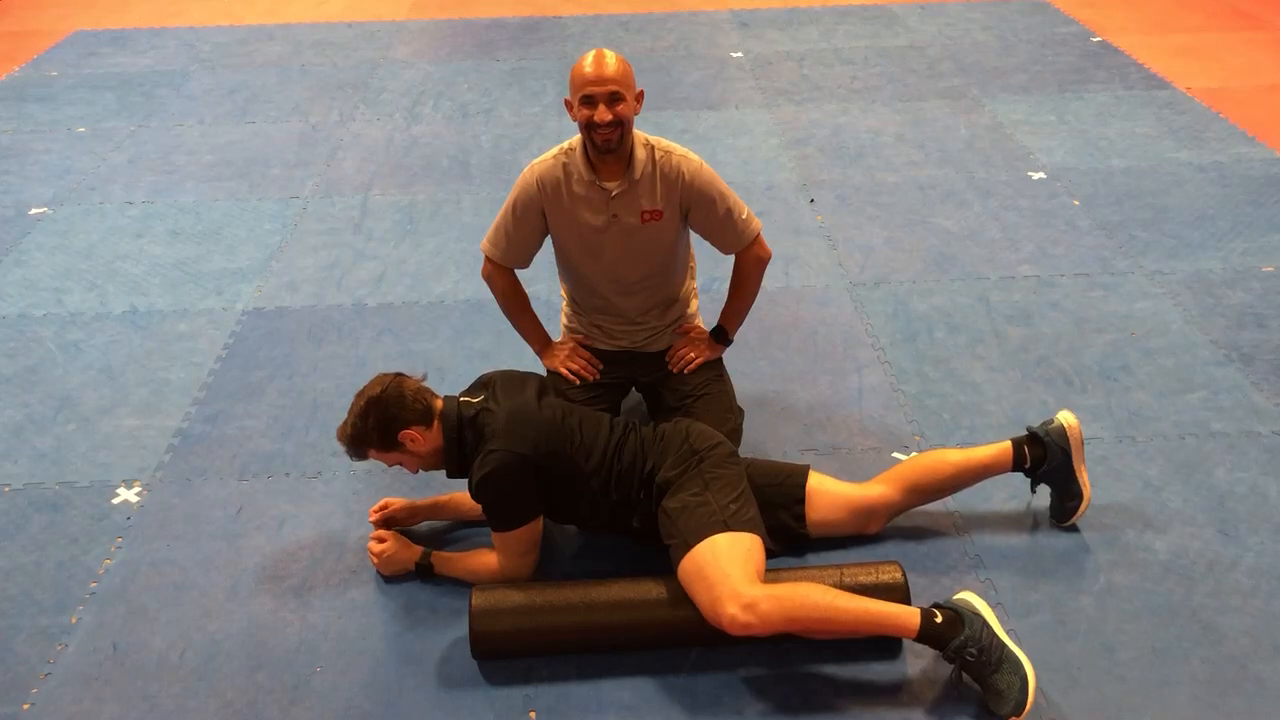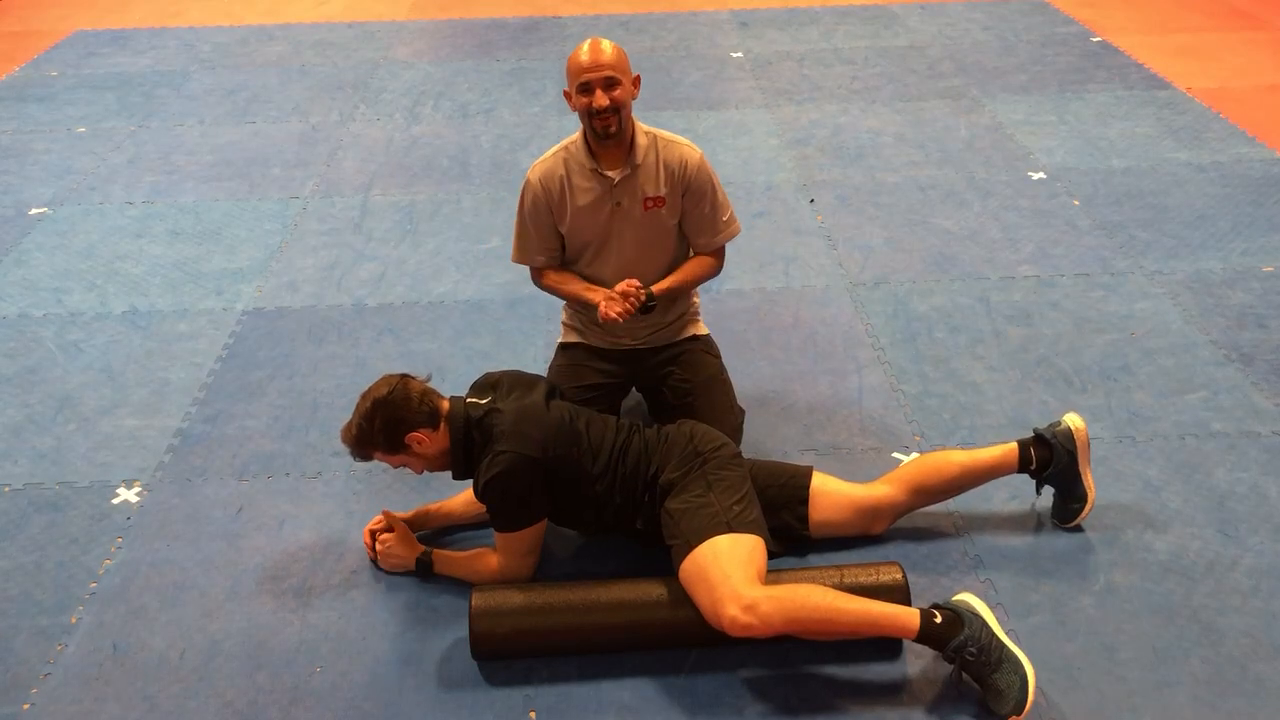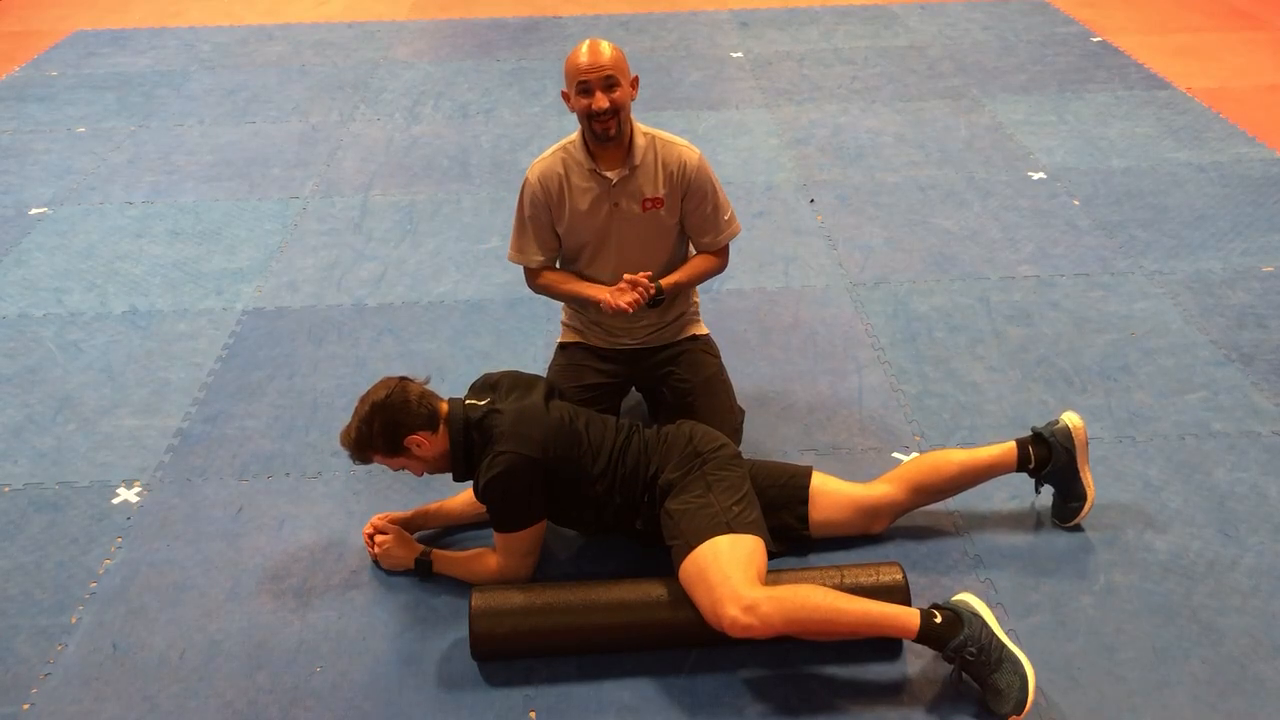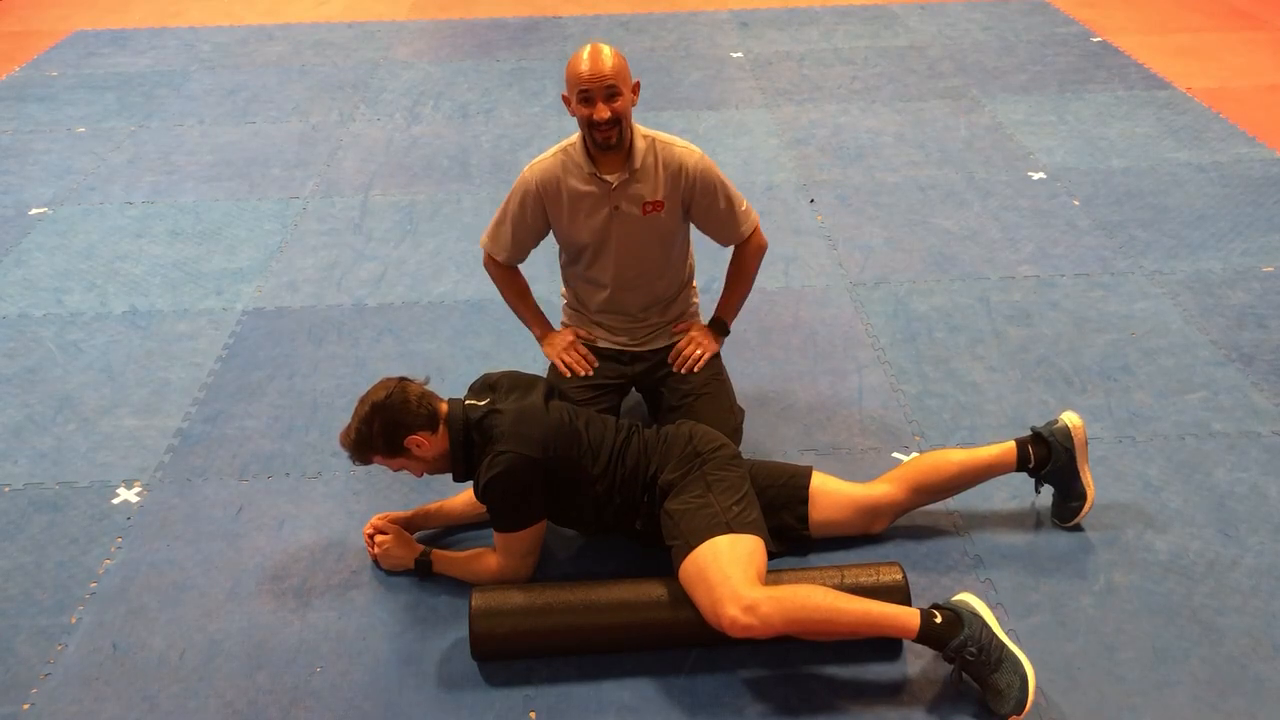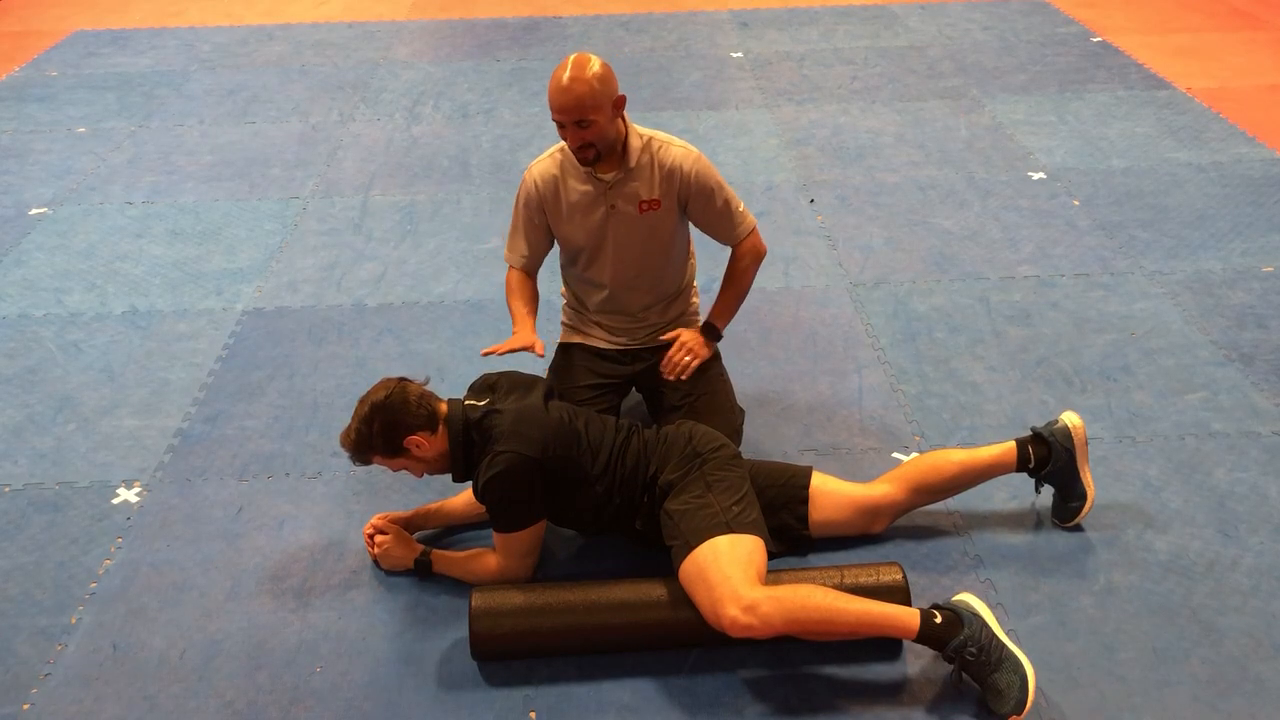
dt=1s
person 1, frame 1
left shoulder: (497, 453)
right shoulder: (482, 392)
left elbow: (515, 564)
left wrist: (417, 559)
right wrist: (420, 509)
left hip: (683, 475)
right hip: (688, 457)
left knee: (740, 609)
right knee: (874, 505)
left ankle: (944, 625)
right ankle: (1037, 448)
person 1, frame 2
left shoulder: (507, 455)
right shoulder: (487, 392)
left elbow: (515, 564)
left wrist: (418, 558)
right wrist: (418, 517)
left hip: (687, 477)
right hip: (691, 459)
left knee: (740, 610)
right knee: (878, 505)
left ankle: (943, 625)
right ankle: (1042, 448)
person 1, frame 3
left shoulder: (507, 456)
right shoulder: (486, 393)
left elbow: (513, 565)
left wrist: (419, 559)
right wrist: (414, 518)
left hip: (686, 476)
right hip: (691, 460)
left knee: (740, 612)
right knee: (877, 504)
left ankle: (942, 625)
right ankle: (1041, 448)
person 1, frame 4
left shoulder: (507, 456)
right shoulder: (485, 393)
left elbow: (513, 565)
left wrist: (418, 559)
right wrist: (414, 517)
left hip: (686, 476)
right hip: (690, 460)
left knee: (741, 612)
right knee: (877, 505)
left ankle: (943, 626)
right ankle: (1040, 448)
person 1, frame 5
left shoulder: (506, 456)
right shoulder: (485, 391)
left elbow: (512, 565)
left wrist: (418, 559)
right wrist: (414, 518)
left hip: (687, 476)
right hip: (688, 460)
left knee: (740, 612)
right knee: (876, 505)
left ankle: (942, 626)
right ankle: (1040, 448)
person 2, frame 1
left shoulder: (682, 171)
right shoulder: (543, 179)
left elbow: (755, 252)
right elbow: (496, 268)
left wrist: (721, 337)
right wrist: (544, 346)
left hip: (674, 339)
right hip: (588, 343)
left ankle: (657, 397)
right ankle: (621, 393)
person 2, frame 2
left shoulder: (684, 161)
right shoulder: (546, 177)
left elbow: (711, 257)
right elbow: (543, 269)
left wrist: (649, 296)
right wrist: (599, 297)
left hip: (675, 334)
right hip: (589, 338)
left ankle: (652, 391)
right ankle: (617, 393)
person 2, frame 3
left shoulder: (682, 162)
right shoulder: (545, 176)
left elbow: (715, 253)
right elbow: (538, 273)
left wrist: (658, 288)
right wrist: (602, 294)
left hip: (674, 333)
right hip: (589, 339)
left ankle: (653, 392)
right ankle: (624, 391)
person 2, frame 4
left shoulder: (685, 164)
right shoulder: (543, 177)
left elbow: (752, 243)
right elbow: (497, 260)
left wrist: (717, 326)
right wrist: (545, 334)
left hip: (673, 336)
right hip: (589, 341)
left ankle: (653, 394)
right ankle: (623, 393)
person 2, frame 5
left shoulder: (679, 163)
right shoulder: (542, 179)
left elbow: (749, 246)
right elbow: (521, 267)
left wrist: (710, 330)
right wrist: (524, 328)
left hip: (675, 334)
right hip: (588, 340)
left ankle: (653, 394)
right ankle: (629, 391)
